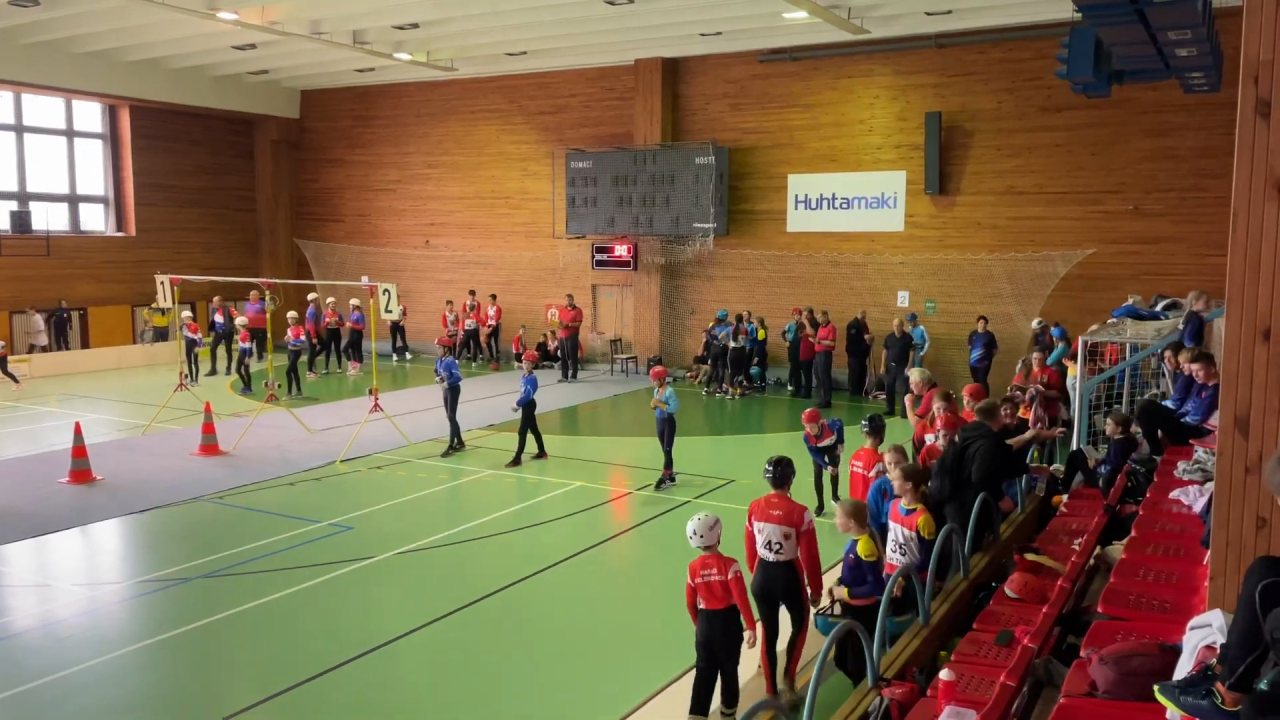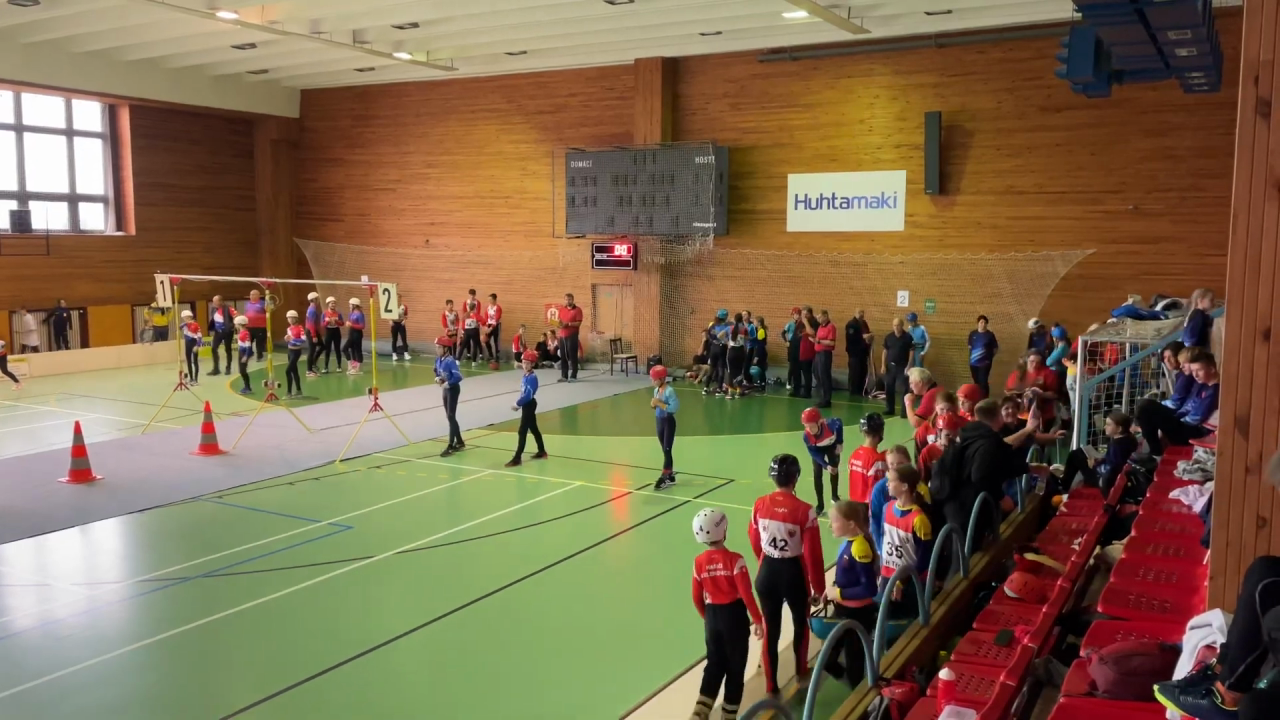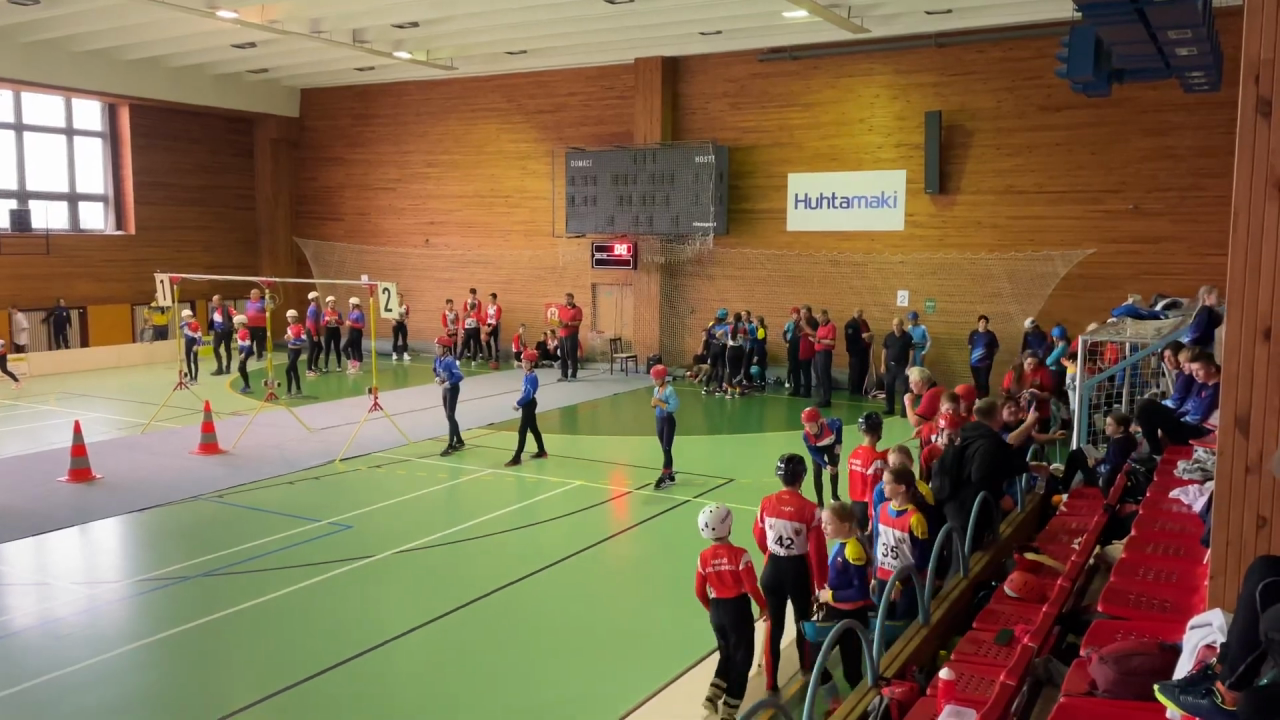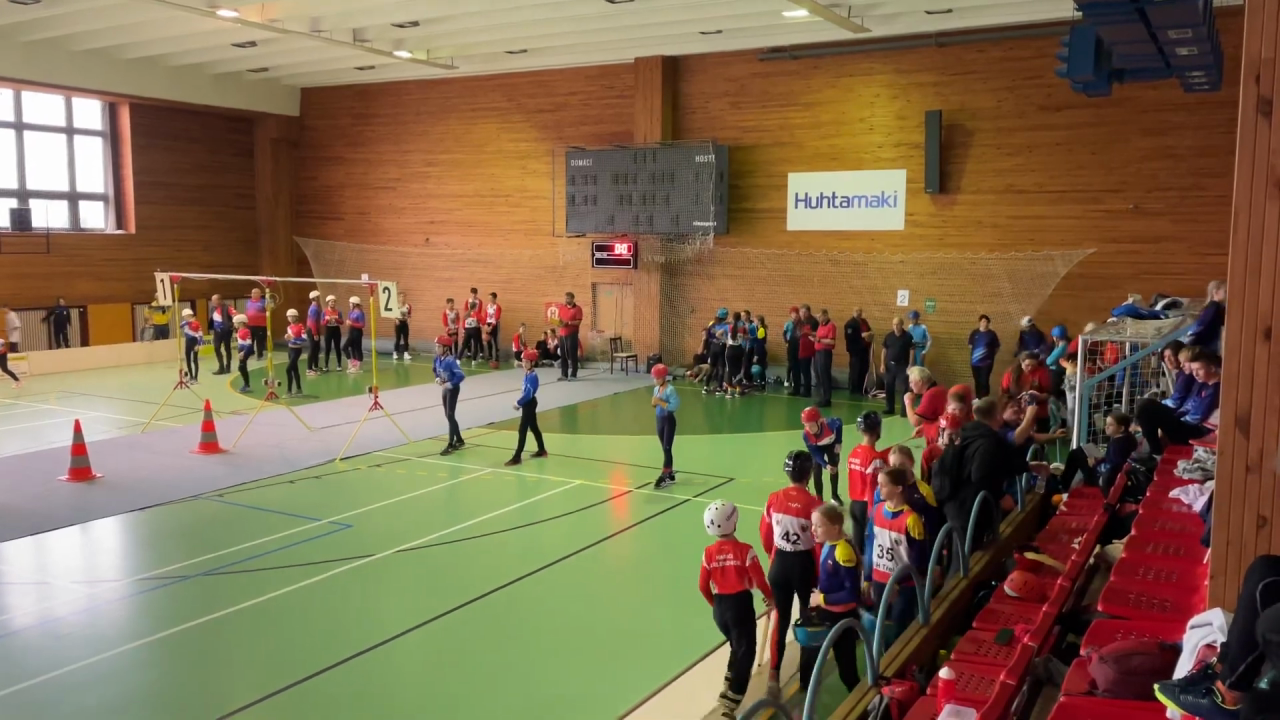
dt=0.1s
person 1, frame 1
left shoulder: (755, 507)
right shoulder: (799, 512)
left elbow: (750, 547)
right elbow: (809, 555)
right wrist: (816, 589)
left hip: (762, 575)
right hip: (788, 575)
left knee: (769, 633)
right knee: (800, 624)
left ankle: (771, 691)
right ankle: (788, 679)
person 1, frame 2
left shoulder: (760, 504)
right shoulder: (803, 510)
right elbow: (812, 552)
right wrist: (818, 586)
left hip: (767, 572)
right hip: (793, 572)
left knee: (770, 629)
right knee: (802, 623)
left ankle: (771, 688)
right ankle: (803, 675)
person 1, frame 3
left shoulder: (766, 504)
right shoulder: (809, 509)
left elbow: (759, 538)
right elbow: (818, 551)
right wrist: (821, 583)
left hip: (772, 569)
right hip: (798, 570)
left knee: (774, 626)
right knee: (803, 621)
left ankle: (771, 686)
right ankle: (807, 669)
person 1, frame 4
left shoulder: (773, 500)
right shoulder: (816, 506)
left elbow: (765, 535)
left hip: (779, 565)
right hip: (806, 566)
left knee: (781, 618)
right knee: (808, 618)
left ankle: (774, 672)
right ankle: (806, 671)
person 2, frame 1
left shoulder: (693, 567)
right shoulder: (729, 564)
left elbow: (690, 603)
right elbow: (741, 598)
right wrist: (751, 627)
left hip: (705, 621)
right hip: (727, 620)
left knee: (704, 673)
right knee: (729, 670)
person 2, frame 2
left shoulder: (699, 562)
right shoulder: (734, 559)
left elbow: (697, 597)
right elbow: (746, 592)
right wrist: (757, 618)
left hip: (712, 616)
right hip: (734, 614)
left knee: (715, 663)
right knee: (735, 663)
person 2, frame 3
left shoulder: (704, 557)
right shoulder: (740, 554)
left elbow: (700, 591)
right elbow: (751, 586)
right wrist: (763, 606)
left hip: (717, 610)
right hip: (738, 608)
left knee: (726, 655)
right knee: (741, 659)
left ankle: (714, 694)
person 2, frame 4
left shoulder: (709, 552)
right shoulder: (744, 550)
left elbow: (703, 585)
right elbow: (759, 580)
right wrist: (769, 595)
left hip: (720, 606)
right hip: (741, 604)
left knee: (737, 649)
right knee: (744, 654)
left ankle: (730, 689)
person 3, frame 1
left shoulder: (866, 547)
right shoulder: (854, 540)
left elbow: (877, 587)
left wrist: (846, 593)
right wrist: (838, 585)
left hip: (863, 612)
right hip: (849, 609)
left knee: (855, 663)
right knee: (842, 659)
person 3, frame 2
left shoulder: (860, 548)
right shoulder: (849, 541)
left elbow: (869, 589)
left wrist: (838, 593)
right wrist: (833, 588)
left hip: (858, 614)
right hip: (843, 610)
left knee: (855, 665)
right knee: (829, 662)
person 3, frame 3
left shoulder: (854, 550)
right shoulder: (839, 544)
left elbow: (861, 592)
left wrist: (830, 595)
right wrist: (826, 592)
left hip: (850, 616)
right hip: (833, 612)
left knee: (851, 668)
right knee: (815, 662)
left ankle: (861, 703)
right ankle: (833, 697)
person 3, frame 4
left shoulder: (844, 552)
right shoulder: (829, 546)
left elbow: (853, 593)
left wrist: (822, 599)
right wrist: (817, 596)
left hip: (842, 619)
right hip: (824, 615)
left knee: (847, 670)
right knee: (807, 666)
left ankle: (862, 703)
right ankle: (805, 705)
